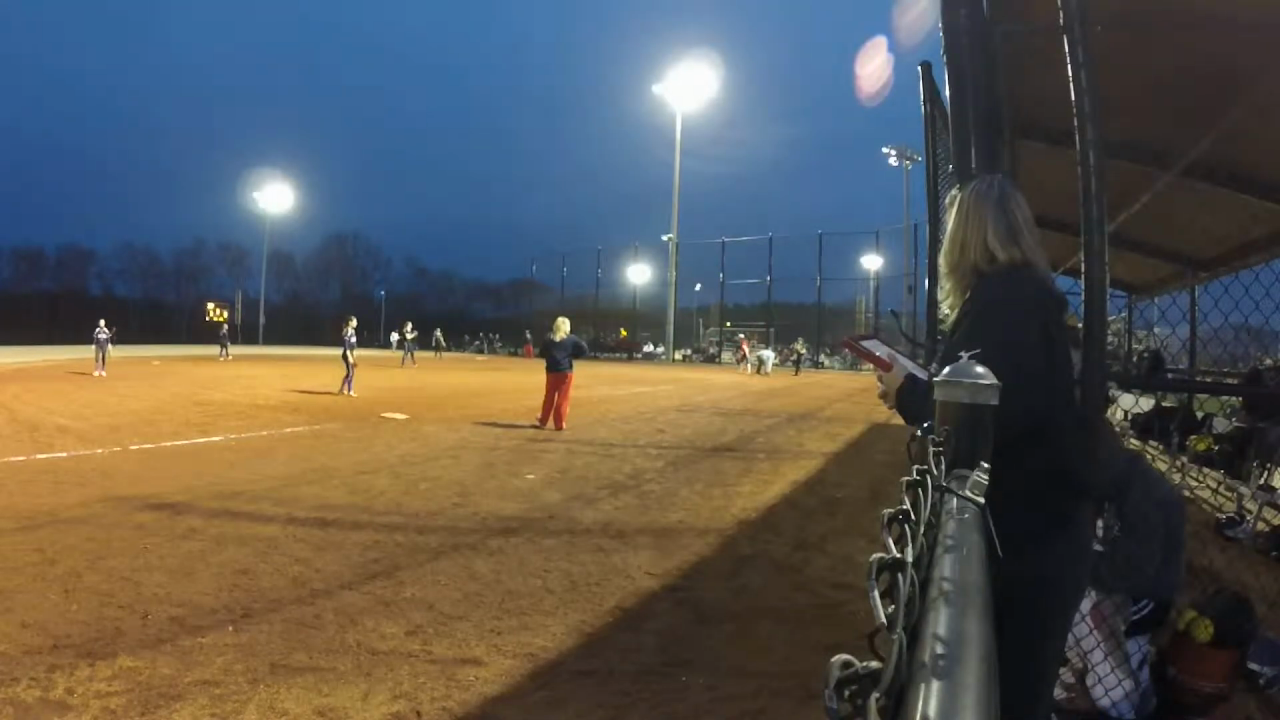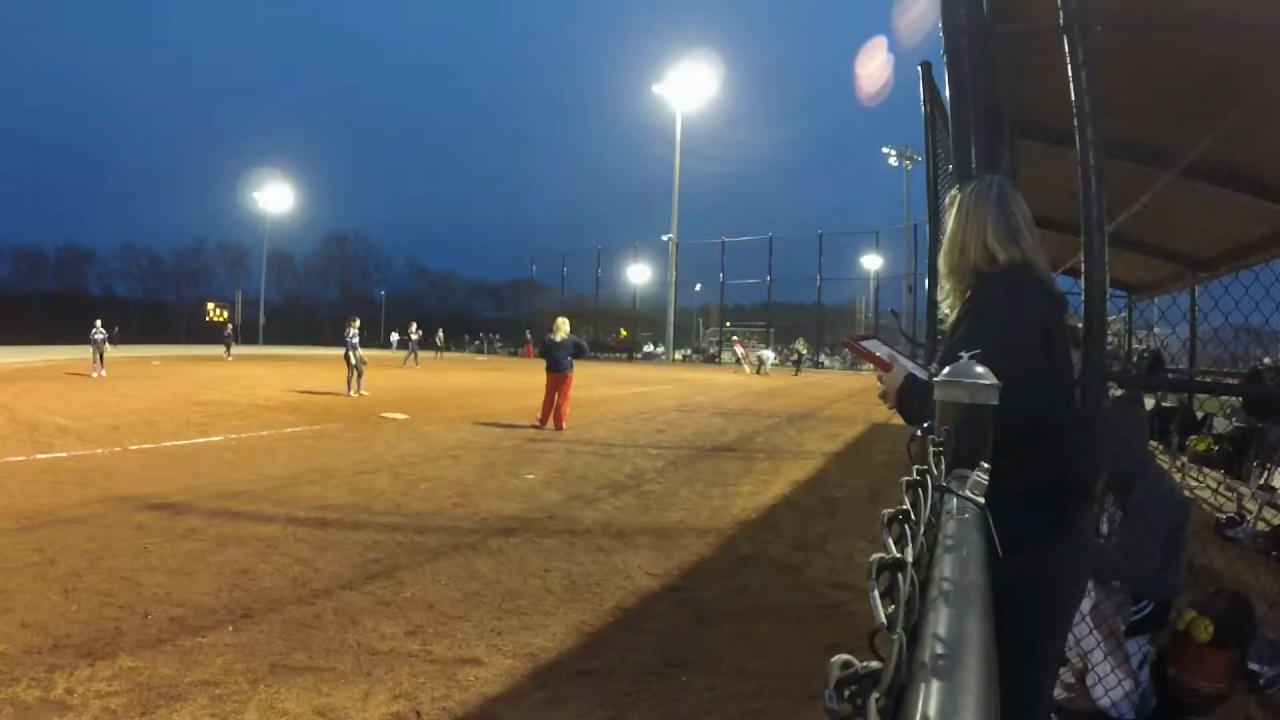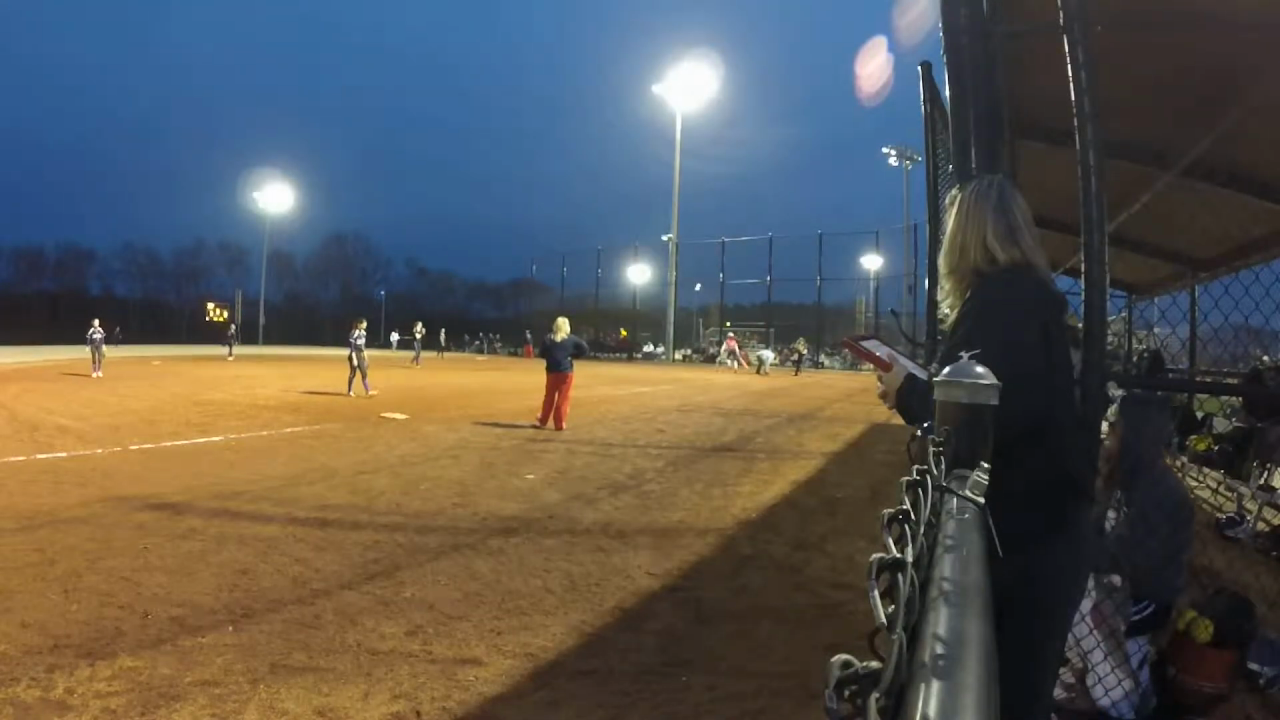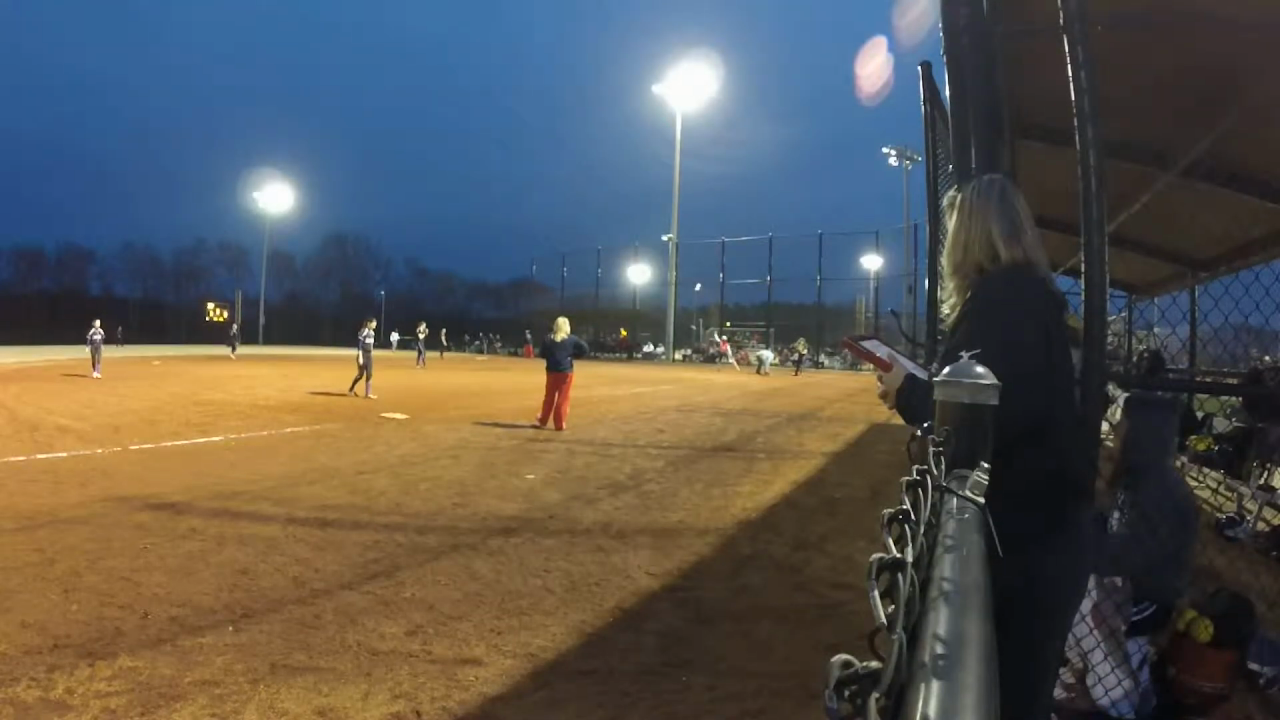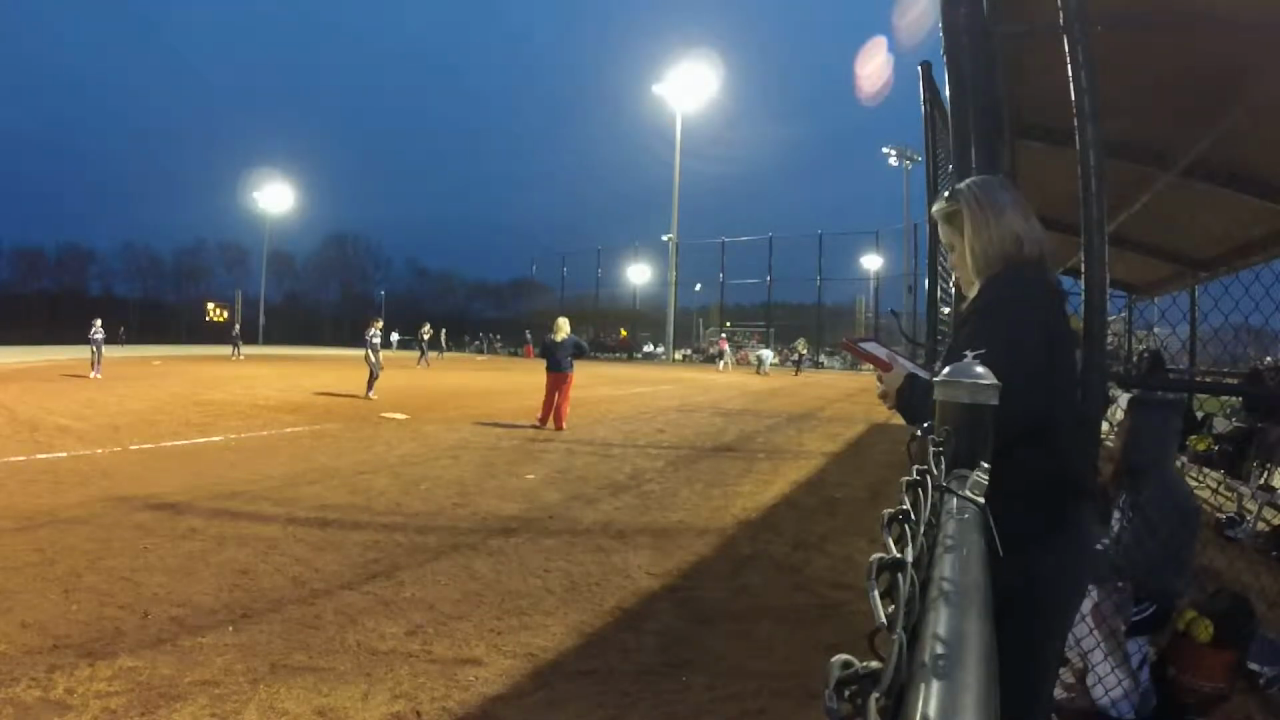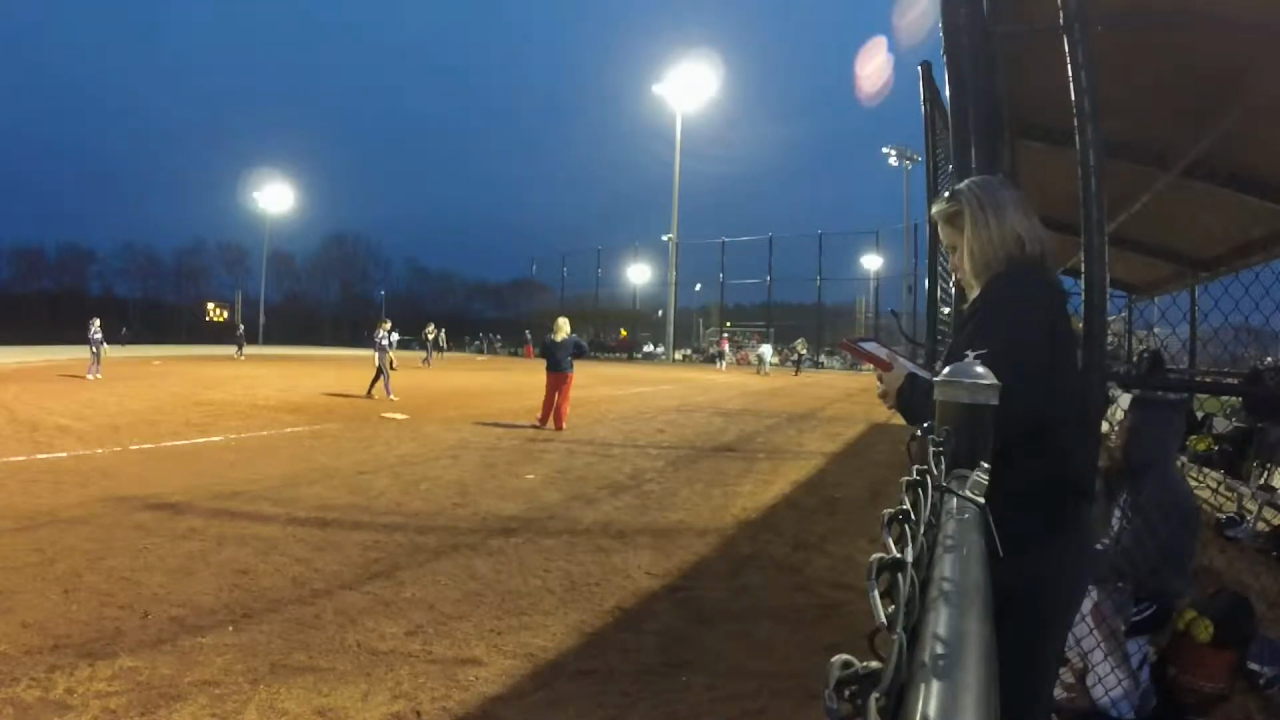
dt=0.3s
person 1, frame 1
left shoulder: (1001, 297)
right shoulder: (1028, 295)
left elbow: (985, 413)
left wrist: (907, 392)
right wrist: (922, 389)
left hip: (1025, 532)
right hip: (1041, 522)
person 1, frame 2
left shoulder: (1000, 298)
right shoulder: (1027, 295)
left elbow: (985, 414)
right elbow: (1013, 399)
left wrist: (908, 393)
right wrist: (922, 389)
left hip: (1024, 533)
right hip: (1040, 522)
person 1, frame 3
left shoulder: (1000, 298)
right shoulder: (1027, 296)
left elbow: (985, 414)
right elbow: (1014, 398)
left wrist: (908, 393)
right wrist: (921, 388)
left hip: (1024, 532)
right hip: (1040, 521)
person 1, frame 4
left shoulder: (1002, 298)
right shoulder: (1027, 296)
left elbow: (985, 413)
left wrist: (909, 393)
right wrist: (921, 389)
left hip: (1025, 533)
right hip: (1041, 522)
person 1, frame 5
left shoulder: (1009, 298)
right shoulder: (1031, 296)
left elbow: (988, 412)
left wrist: (909, 392)
right wrist: (921, 389)
left hip: (1027, 532)
right hip: (1041, 521)
person 1, frame 6
left shoulder: (1012, 297)
right shoulder: (1032, 295)
left elbow: (989, 412)
left wrist: (910, 393)
right wrist: (923, 389)
left hip: (1026, 532)
right hip: (1040, 521)
person 2, frame 1
left shoulder: (1149, 498)
right shoulder: (1119, 482)
left elbow: (1128, 573)
right elbow: (1103, 540)
left hip: (1145, 597)
right hip: (1122, 577)
person 2, frame 2
left shoulder: (1154, 496)
right shoulder: (1126, 478)
left elbow: (1124, 566)
right elbow: (1108, 538)
left hip: (1145, 597)
right hip: (1125, 582)
person 2, frame 3
left shoulder: (1159, 493)
right shoulder: (1134, 477)
left elbow: (1117, 556)
right elbow: (1113, 535)
left hip: (1146, 597)
right hip: (1127, 580)
person 2, frame 4
left shoulder: (1163, 495)
right shoulder: (1140, 478)
left elbow: (1118, 557)
right elbow: (1117, 532)
right wrist: (1090, 517)
left hip: (1148, 597)
right hip: (1131, 580)
person 2, frame 5
left shoulder: (1164, 495)
right shoulder: (1141, 477)
left elbow: (1126, 562)
right elbow: (1118, 526)
right wrist: (1100, 482)
left hip: (1148, 598)
right hip: (1131, 581)
left ankle: (1095, 688)
person 2, frame 6
left shoulder: (1164, 495)
right shoulder: (1143, 477)
left elbow: (1126, 564)
right elbow: (1120, 515)
right wrist: (1108, 472)
left hip: (1148, 598)
right hip: (1132, 580)
